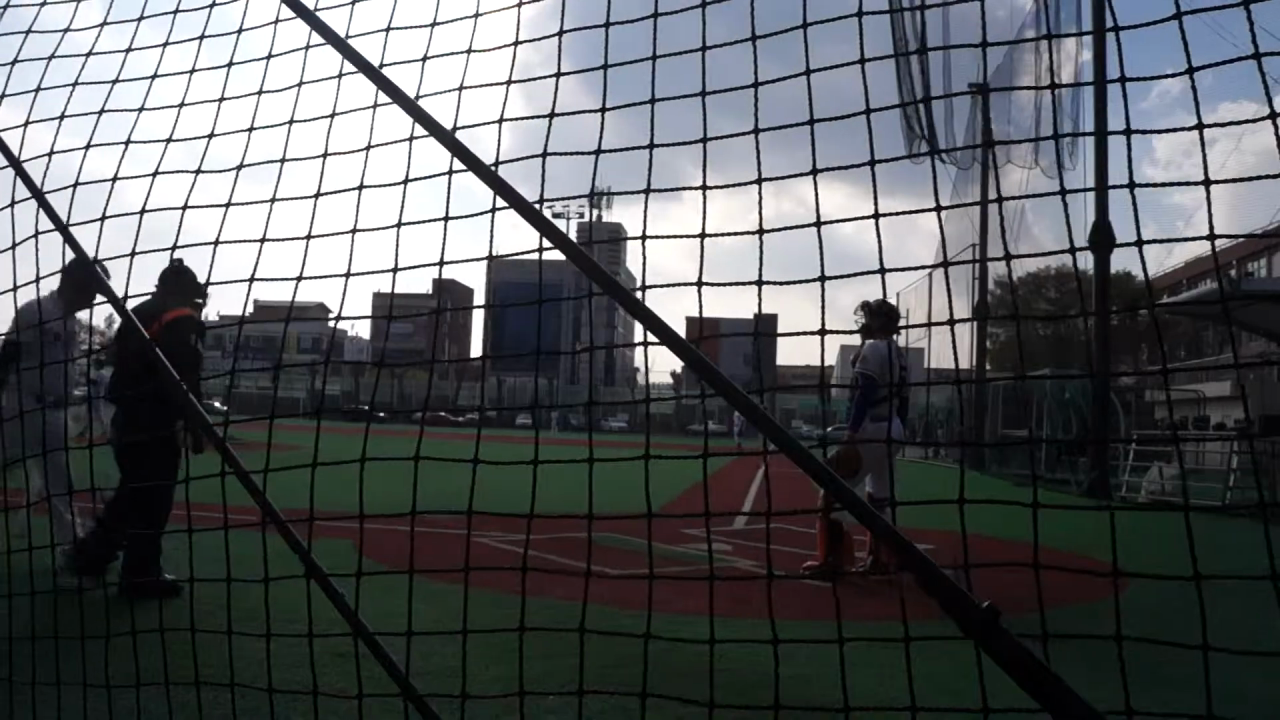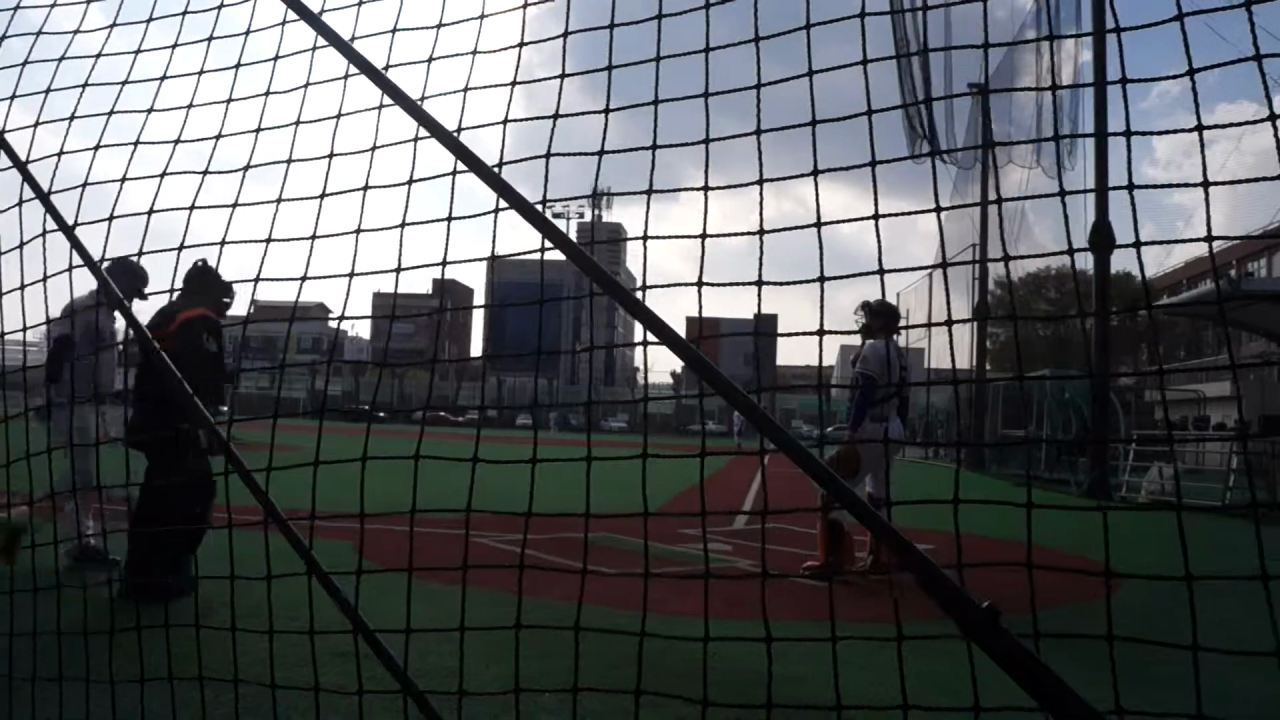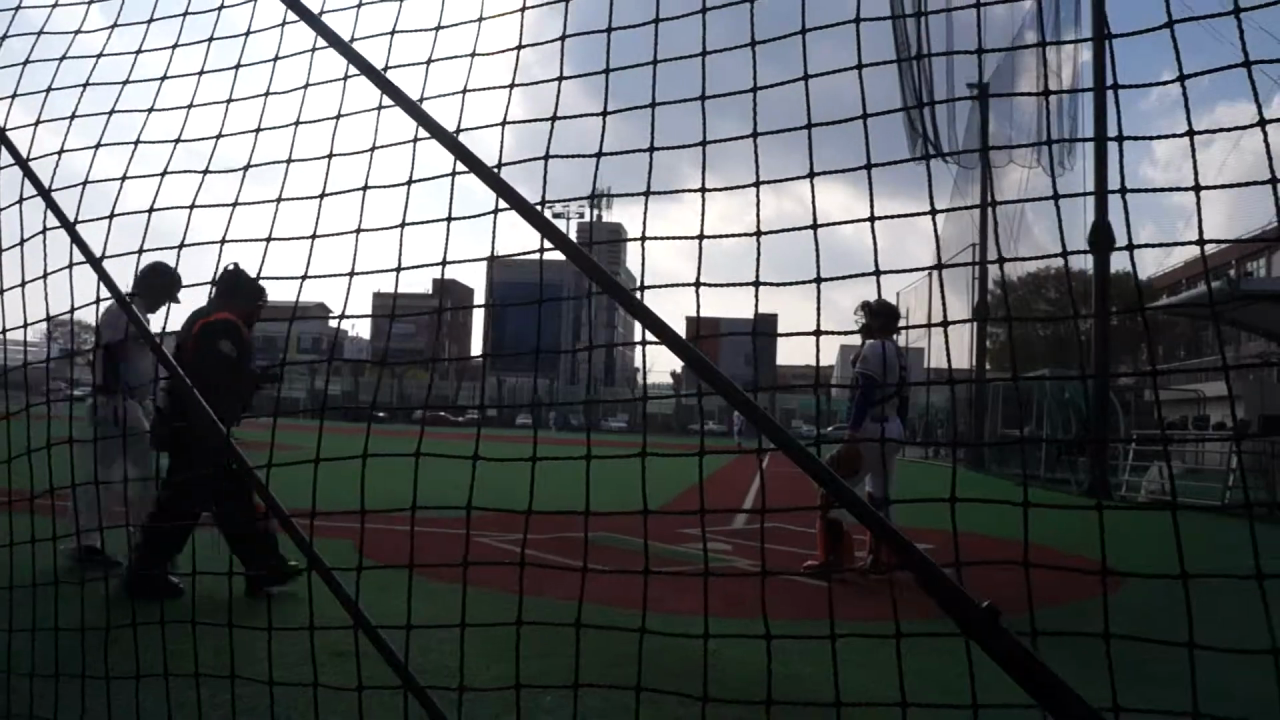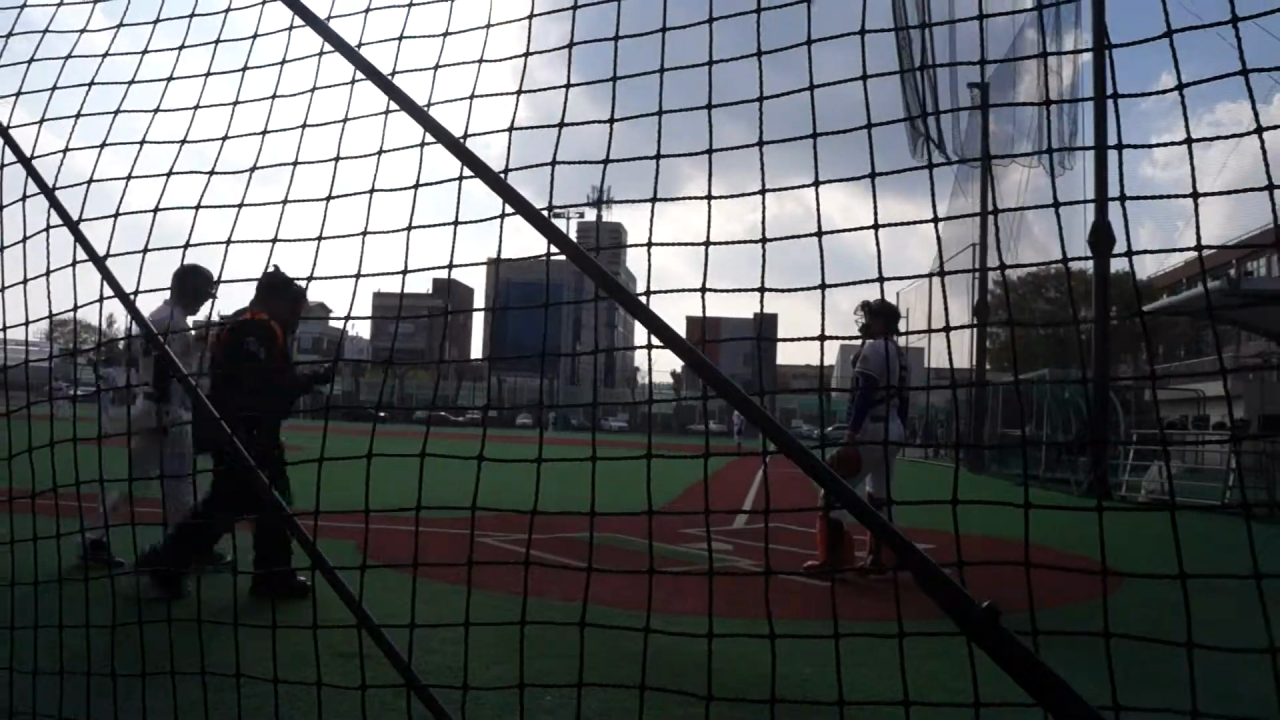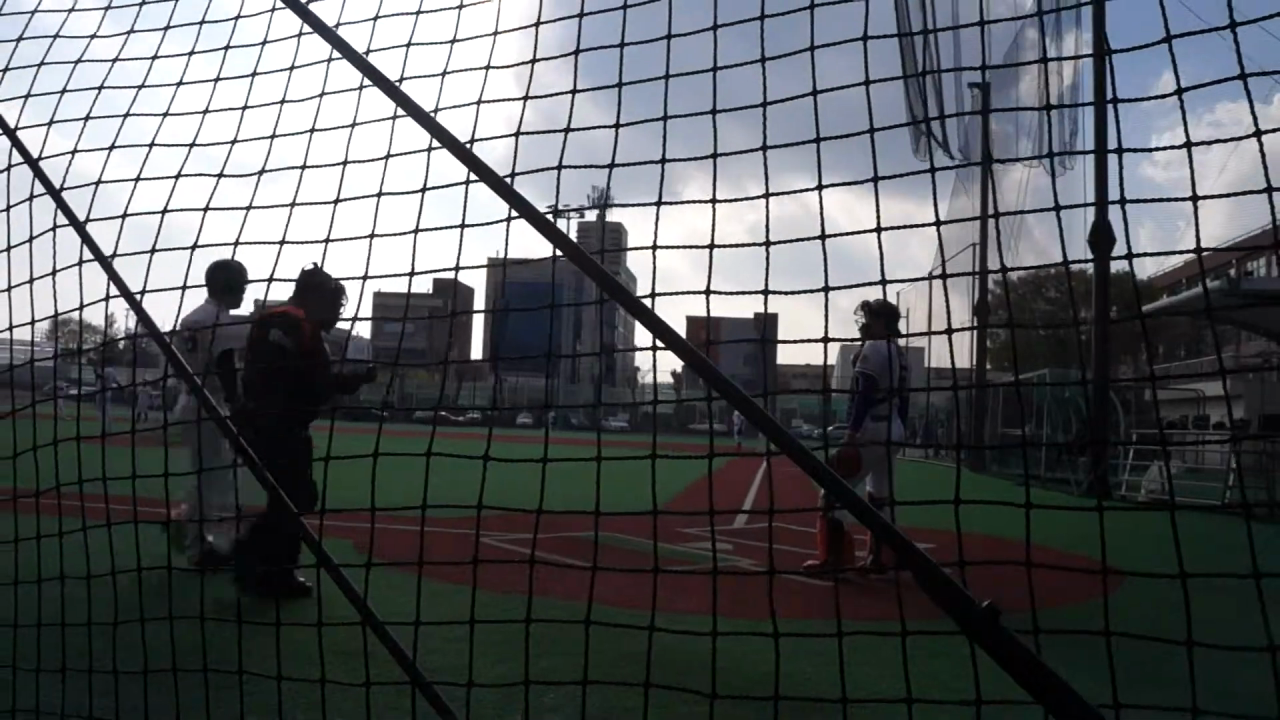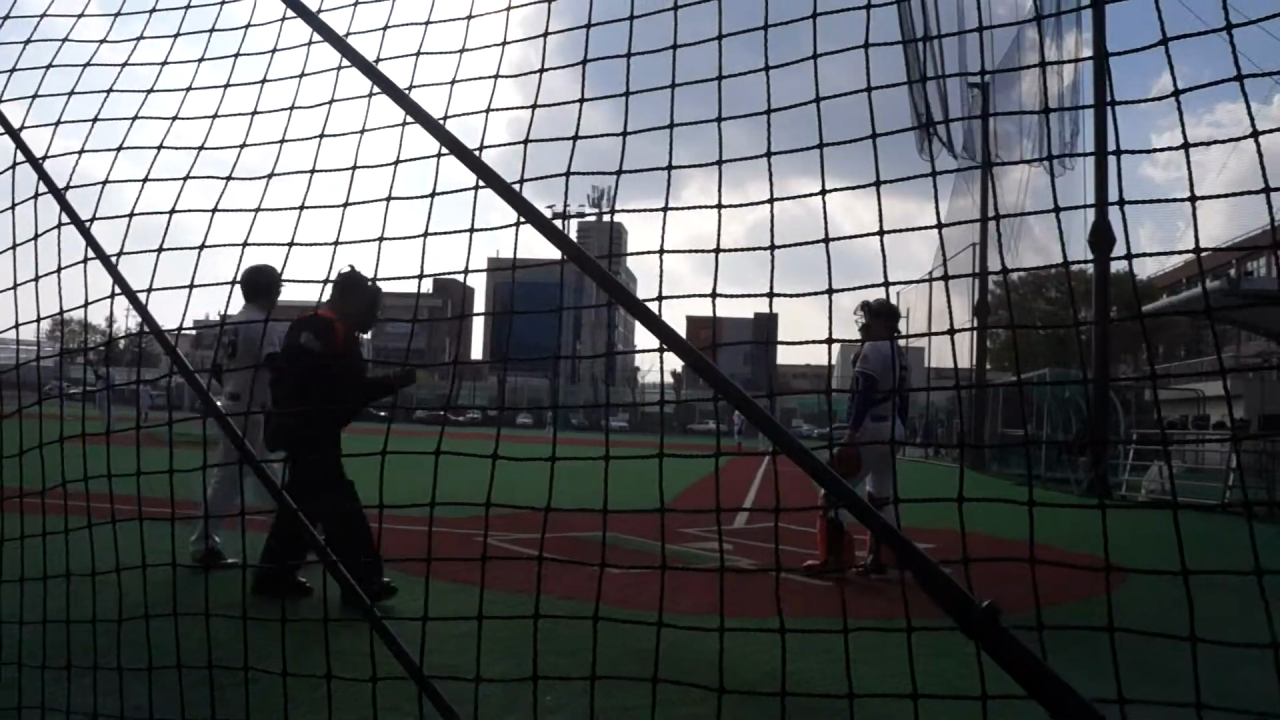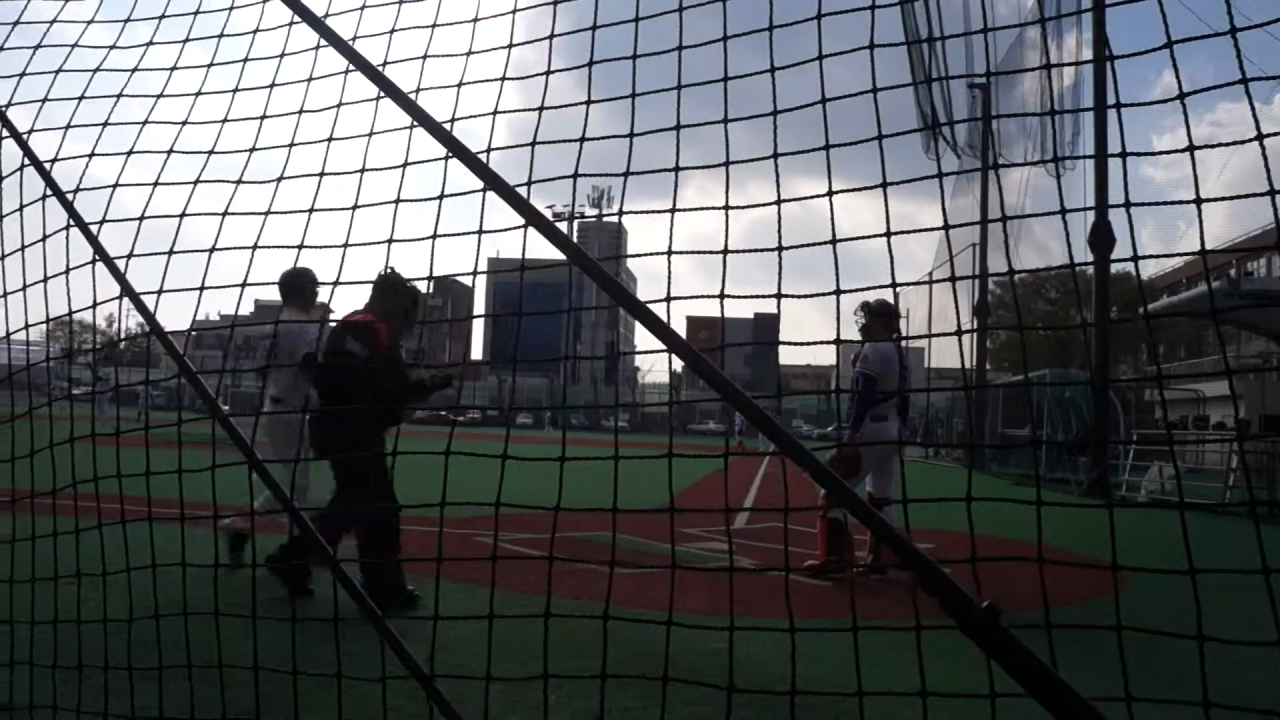
dt=0.2s
person 1, frame 1
left shoulder: (134, 317)
right shoulder: (184, 322)
left elbow: (127, 370)
right elbow: (186, 380)
right wrist: (195, 427)
left hip: (127, 419)
right hip: (157, 424)
left knee: (133, 493)
right knee: (153, 499)
left ankle: (92, 554)
right ankle: (140, 575)
person 1, frame 2
left shoulder: (164, 317)
right shoulder: (200, 323)
right elbow: (199, 382)
left wrist: (220, 375)
right wrist: (209, 430)
left hip: (155, 421)
right hip: (175, 426)
left knee: (193, 493)
right knee: (164, 501)
left ankle: (171, 569)
right ankle: (142, 576)
person 1, frame 3
left shoulder: (202, 322)
right shoulder: (223, 327)
right elbow: (220, 386)
left wrist: (261, 378)
right wrist: (217, 434)
left hip: (196, 428)
right hip: (199, 431)
left knee: (235, 498)
right knee: (181, 504)
left ankle: (267, 568)
right ankle: (146, 574)
person 1, frame 4
left shoulder: (262, 330)
right shoulder: (257, 329)
left elbow: (276, 384)
right elbow: (247, 386)
left wrist: (313, 380)
right wrist: (242, 435)
left hip: (255, 433)
right hip: (243, 433)
right knee: (226, 504)
left ankle: (274, 577)
right ankle: (167, 561)
person 1, frame 5
left shoulder: (305, 329)
right shoulder: (284, 322)
left elbow: (318, 383)
right elbow: (263, 375)
left wrist: (357, 378)
right wrist: (262, 420)
left hip: (287, 430)
right hip: (275, 429)
left knee: (287, 499)
right knee: (296, 497)
left ankle: (272, 574)
right ankle: (263, 571)
person 1, frame 6
left shoulder: (343, 333)
right shoulder: (318, 326)
left elbow: (354, 389)
right elbow: (289, 375)
left wrist: (393, 382)
right wrist: (286, 422)
left hip: (320, 434)
right hip: (307, 434)
left knee: (304, 504)
right knee: (339, 504)
left ankle: (274, 575)
right ankle: (364, 581)
person 1, frame 7
left shoulder: (379, 335)
right shoulder: (361, 330)
left elbow: (391, 391)
right elbow: (338, 383)
left wrist: (429, 386)
right wrist: (330, 427)
left hip: (365, 438)
right hip: (353, 437)
left knee: (349, 506)
right knee: (377, 509)
left ankle: (293, 562)
right ankle: (384, 589)
person 2, frame 1
left shoulder: (71, 318)
right shoulder: (35, 311)
left wrist: (63, 406)
left hip: (54, 411)
left knee: (60, 480)
left ankle: (70, 545)
person 2, frame 2
left shoulder: (107, 315)
right shoulder: (79, 310)
right elbow: (57, 352)
left wrist: (104, 403)
right wrist: (53, 395)
left hip: (92, 405)
right hip: (73, 405)
left knee: (85, 476)
right knee: (81, 475)
left ankle: (84, 541)
person 2, frame 3
left shoulder: (132, 315)
right shoulder: (122, 312)
right elbow: (109, 357)
left wrist: (146, 403)
right wrist: (112, 401)
left hip: (123, 405)
right hip: (121, 405)
left knee: (103, 477)
right knee: (146, 472)
left ankle: (86, 542)
person 2, frame 4
left shoulder: (156, 318)
right shoulder: (174, 321)
right elbow: (164, 369)
right wrist: (165, 411)
left hip: (144, 408)
right hip: (165, 411)
left knee: (138, 479)
right knee: (181, 480)
left ankle: (95, 537)
person 2, frame 5
left shoulder: (190, 318)
right shoulder: (223, 319)
right elbow: (226, 367)
right wrist: (235, 405)
left hip: (190, 403)
left knee: (211, 475)
right knee: (213, 478)
left ankle: (183, 519)
right ankle: (202, 548)
person 2, frame 6
left shoulder: (228, 324)
right shoulder: (262, 324)
left elbow: (217, 369)
left hip: (233, 407)
right hip: (248, 411)
right knee: (228, 480)
right ankle: (203, 545)
person 2, frame 7
left shoulder: (270, 327)
right shoulder: (302, 327)
left elbow: (263, 370)
left hip: (273, 410)
right hip: (292, 413)
left knee: (297, 481)
right knee: (290, 482)
right ankle: (240, 526)
person 3, frame 1
left shoulder: (873, 348)
right shoulder: (898, 353)
left elbow: (864, 395)
right elbow: (903, 399)
left wrist: (850, 435)
left hip: (872, 429)
right hip: (892, 430)
right knee: (881, 497)
left ankle: (833, 559)
right ankle: (878, 559)
person 3, frame 2
left shoulder: (873, 348)
right shoulder: (899, 354)
left elbow: (863, 395)
right elbow: (903, 399)
left wrist: (850, 435)
left hip: (872, 430)
right hip: (893, 430)
right knee: (880, 497)
left ankle: (833, 559)
right ankle: (878, 559)
person 3, frame 3
left shoulder: (873, 348)
right shoulder: (898, 354)
left elbow: (864, 395)
right elbow: (903, 400)
left wrist: (851, 435)
left hip: (872, 429)
right hip: (893, 430)
right knee: (880, 496)
left ankle: (832, 558)
right ankle: (879, 558)
person 3, frame 4
left shoulder: (873, 348)
right shoulder: (899, 354)
left elbow: (864, 396)
right elbow: (903, 400)
left wrist: (851, 435)
left hip: (872, 429)
right hip: (893, 430)
right knee: (880, 497)
left ankle: (833, 558)
right ankle: (878, 558)
person 3, frame 5
left shoulder: (873, 348)
right shoulder: (899, 354)
left elbow: (864, 395)
right elbow: (903, 400)
left wrist: (851, 434)
left hip: (872, 429)
right hip: (893, 430)
right knee: (881, 496)
left ankle: (833, 558)
right ankle: (878, 558)
person 3, frame 6
left shoulder: (873, 348)
right shoulder: (899, 354)
left elbow: (864, 395)
right elbow: (903, 399)
left wrist: (850, 434)
left hip: (872, 428)
right hip: (893, 430)
right knee: (882, 496)
left ankle: (834, 558)
right ankle: (878, 558)
person 3, frame 7
left shoulder: (873, 349)
right shoulder: (899, 354)
left elbow: (864, 395)
right elbow: (903, 400)
left wrist: (851, 434)
left hip: (872, 429)
right hip: (893, 429)
right knee: (882, 497)
left ankle: (834, 558)
right ankle: (878, 558)
